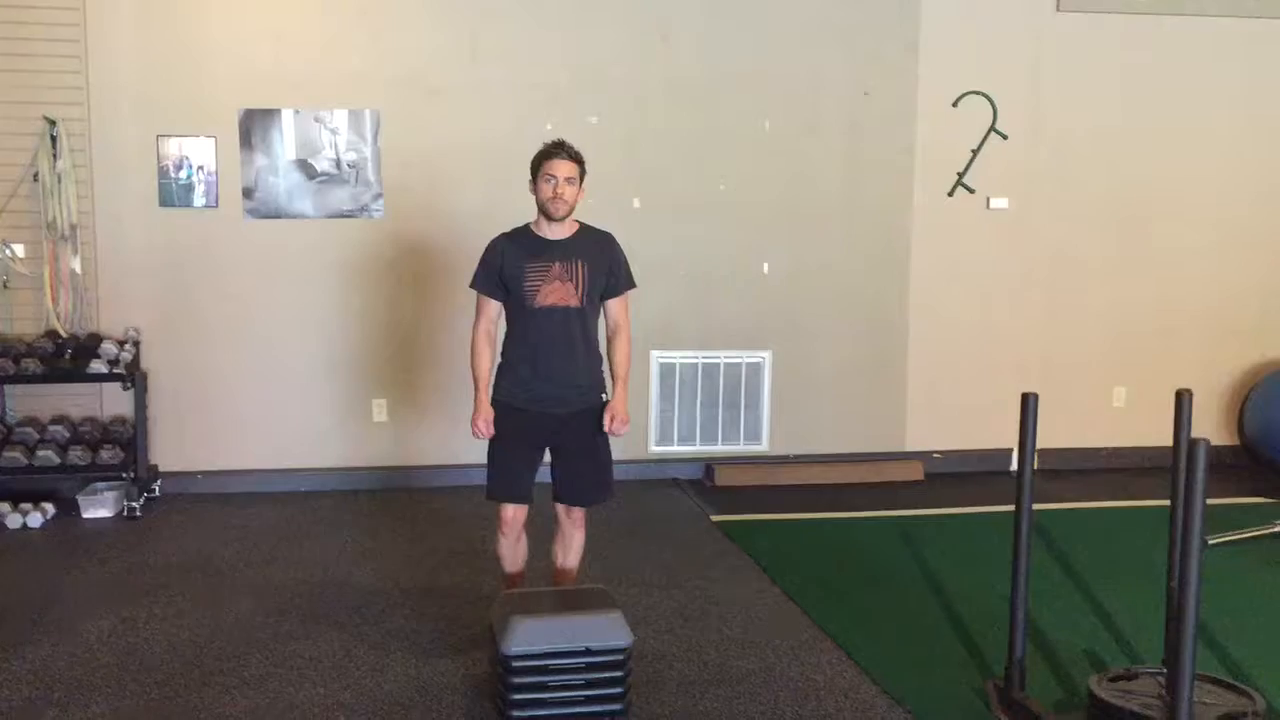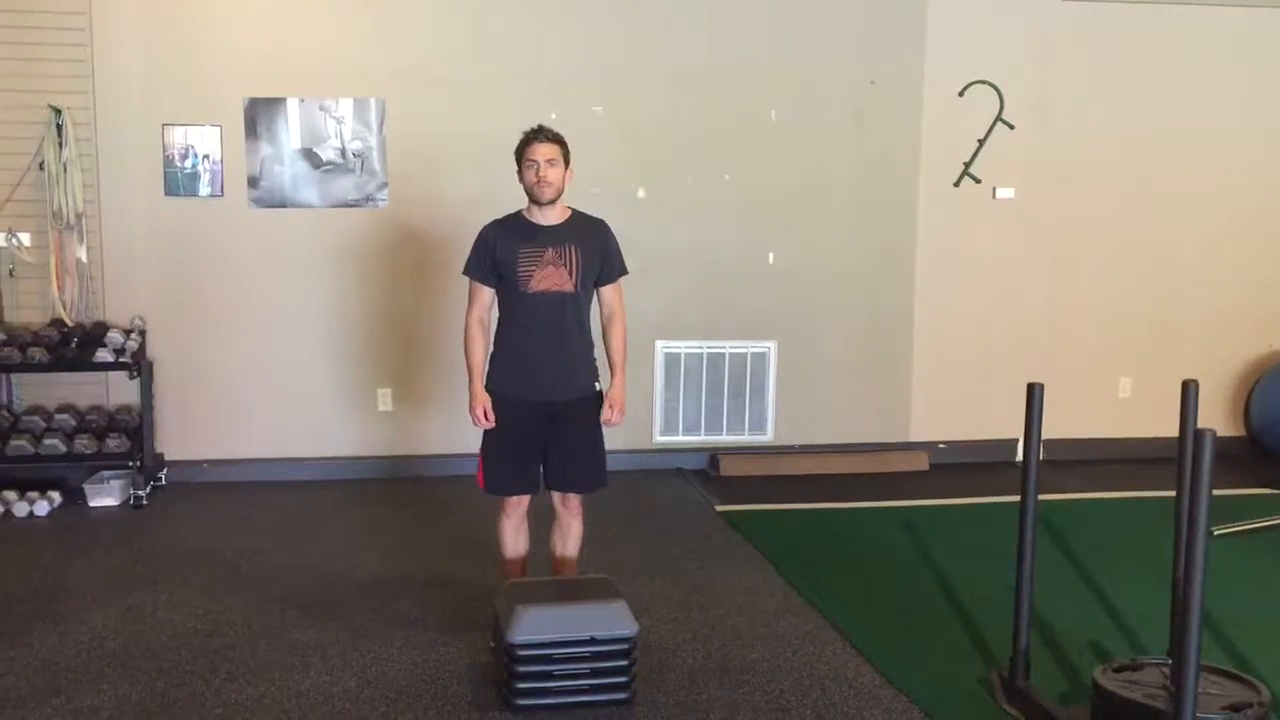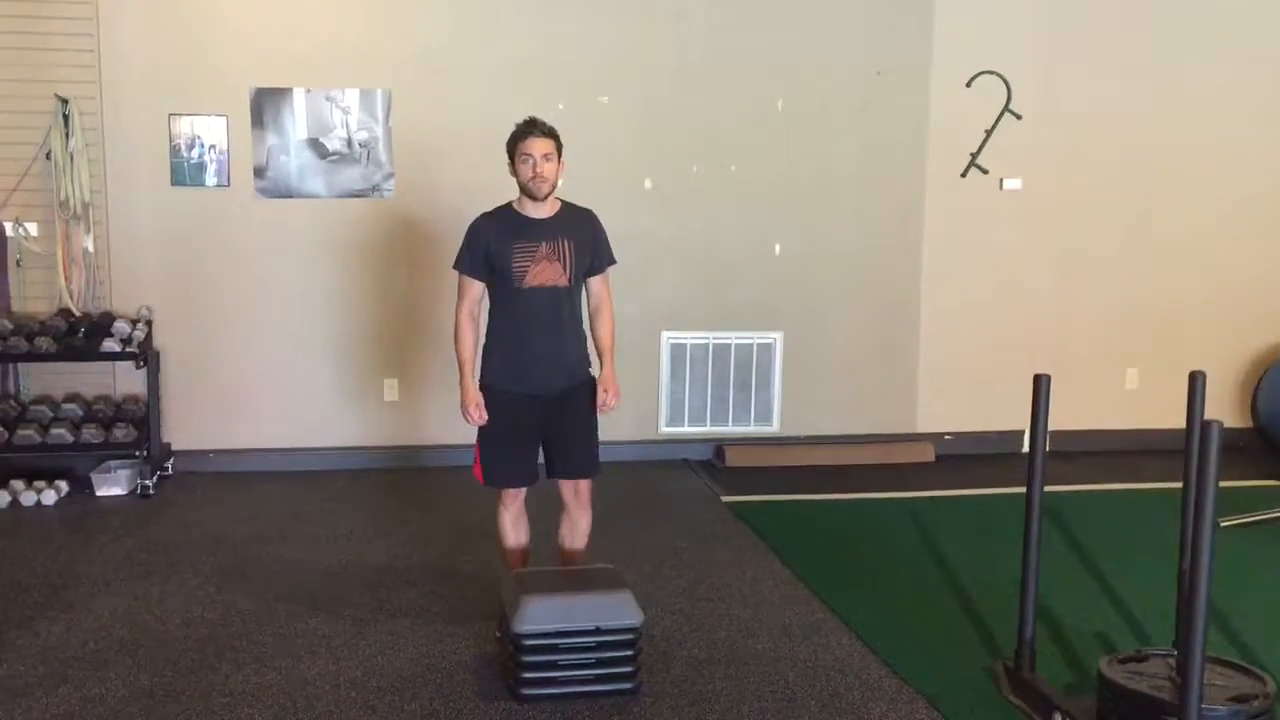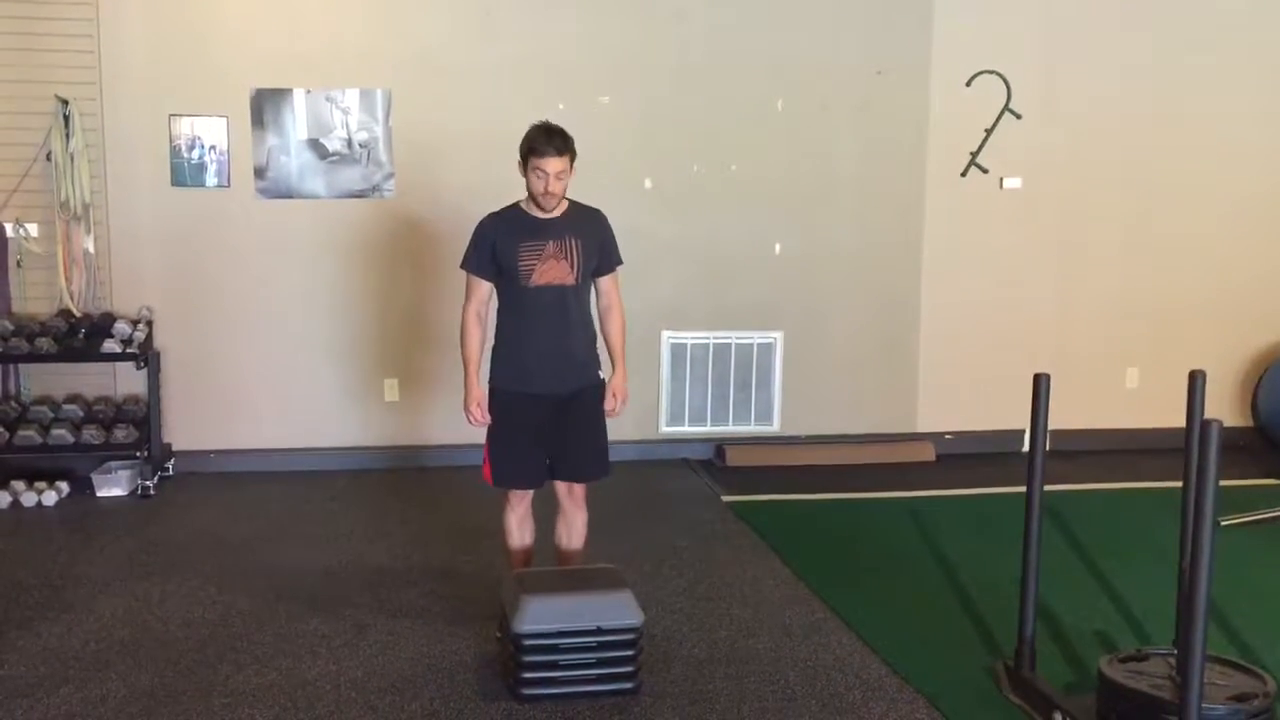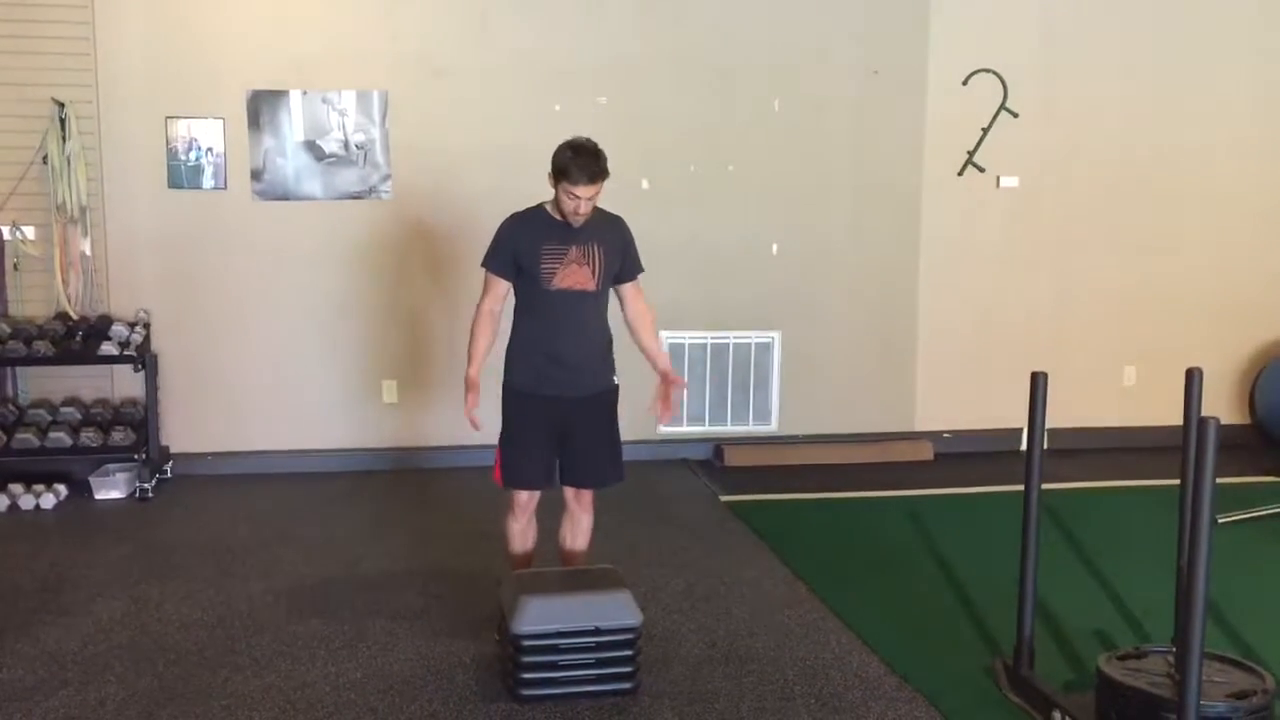
dt=0.5s
person 1, frame 1
left shoulder: (603, 248)
right shoulder: (504, 249)
left elbow: (618, 325)
right elbow: (484, 327)
left wrist: (619, 393)
right wrist: (481, 396)
left hip: (582, 406)
right hip: (517, 404)
left knee: (573, 514)
right knee: (511, 517)
person 1, frame 2
left shoulder: (595, 234)
right shoulder: (496, 236)
left elbow: (612, 312)
right elbow: (477, 315)
left wrist: (618, 381)
right wrist: (476, 386)
left hip: (576, 394)
right hip: (511, 394)
left knee: (569, 501)
right knee: (513, 502)
person 1, frame 3
left shoulder: (584, 225)
right shoulder: (487, 229)
left elbow: (599, 300)
right elbow: (467, 310)
left wrist: (607, 368)
right wrist: (468, 382)
left hip: (571, 384)
right hip: (507, 387)
left knee: (578, 493)
right knee: (512, 493)
person 1, frame 4
left shoulder: (593, 225)
right shoulder: (495, 229)
left elbow: (609, 301)
right elbow: (475, 309)
left wrist: (619, 370)
right wrist: (471, 381)
left hip: (579, 385)
right hip: (515, 388)
left knee: (573, 492)
right knee: (518, 495)
person 1, frame 5
left shoulder: (614, 231)
right shoulder: (518, 230)
left elbow: (634, 304)
right elbow: (490, 306)
left wrist: (663, 368)
right wrist: (473, 373)
left hip: (593, 389)
right hip: (529, 388)
left knee: (581, 496)
right knee: (523, 499)
